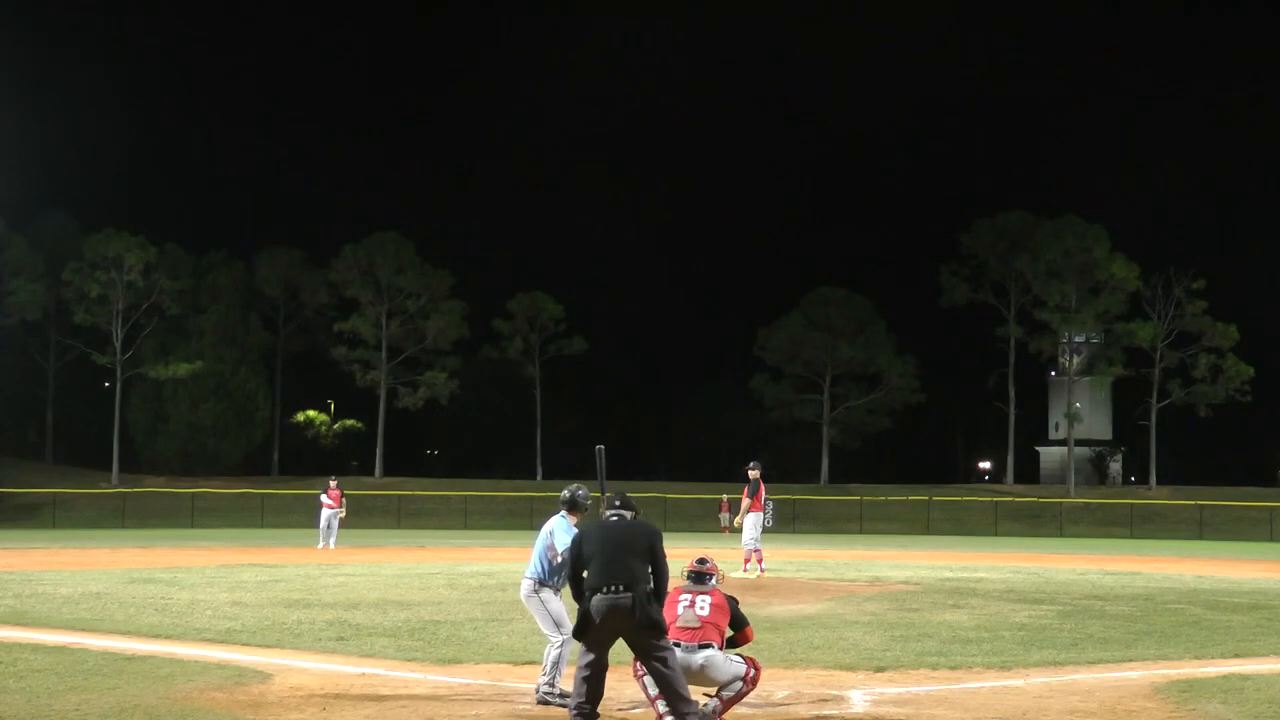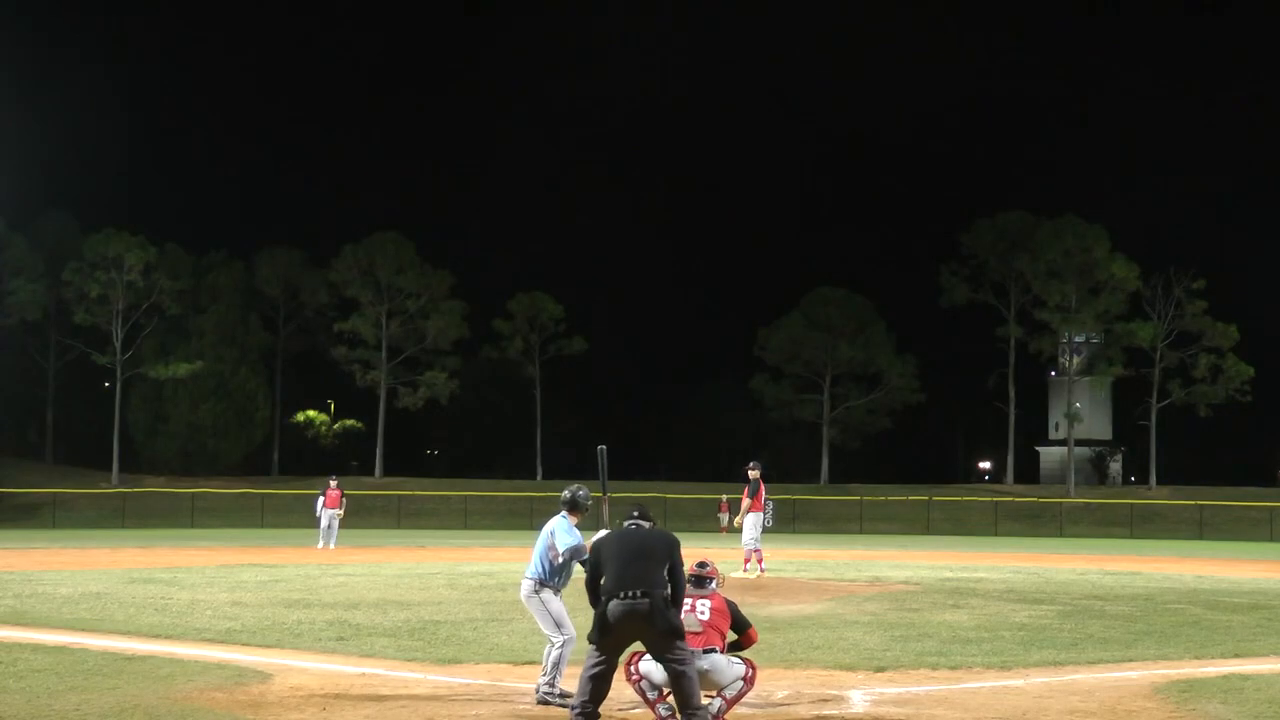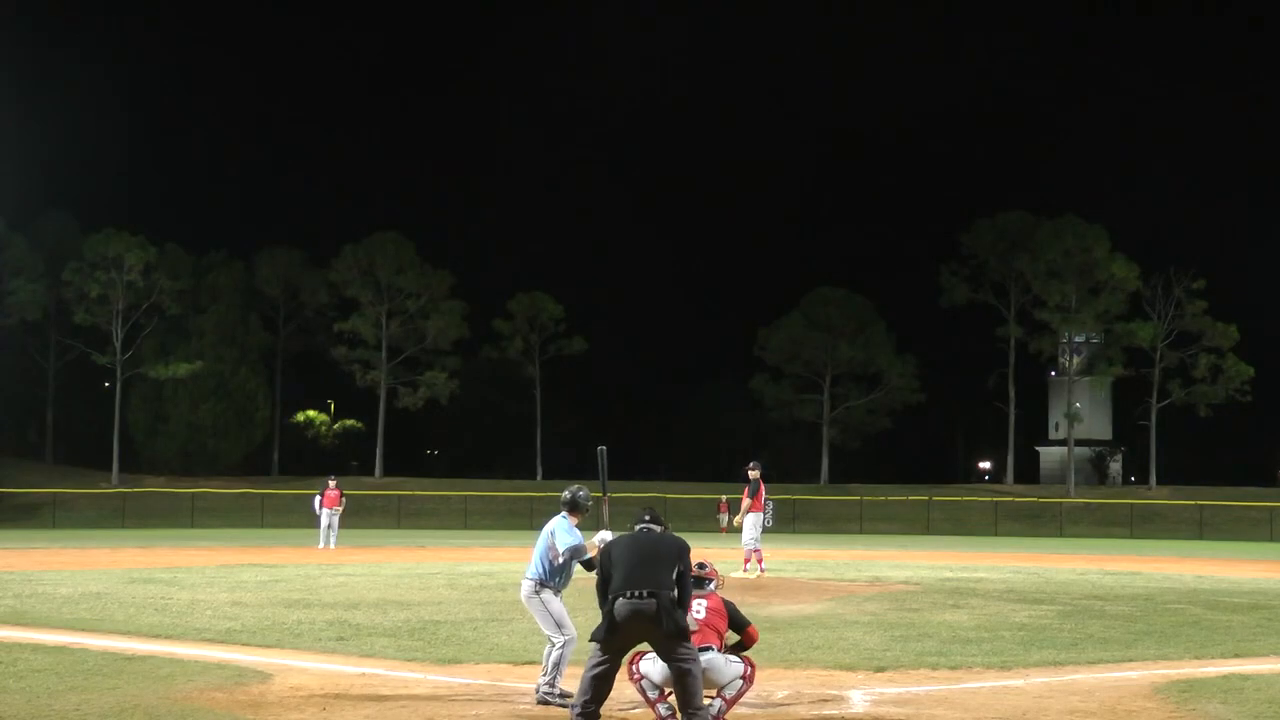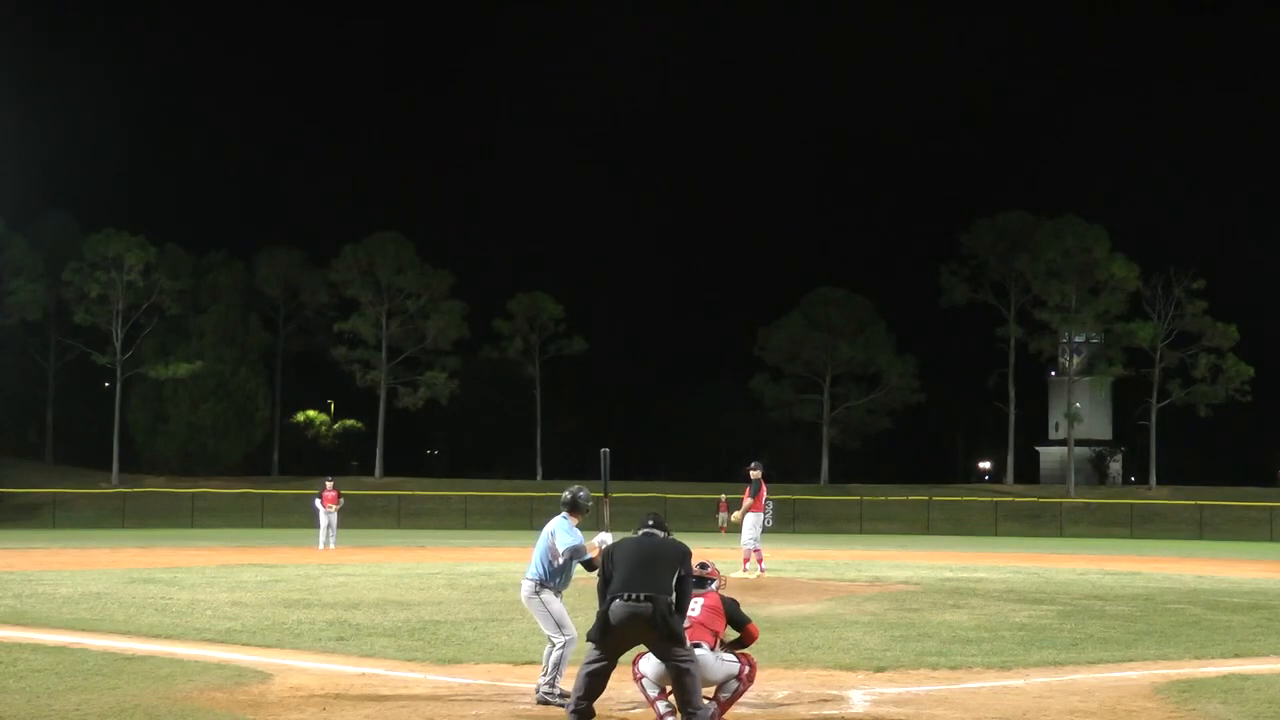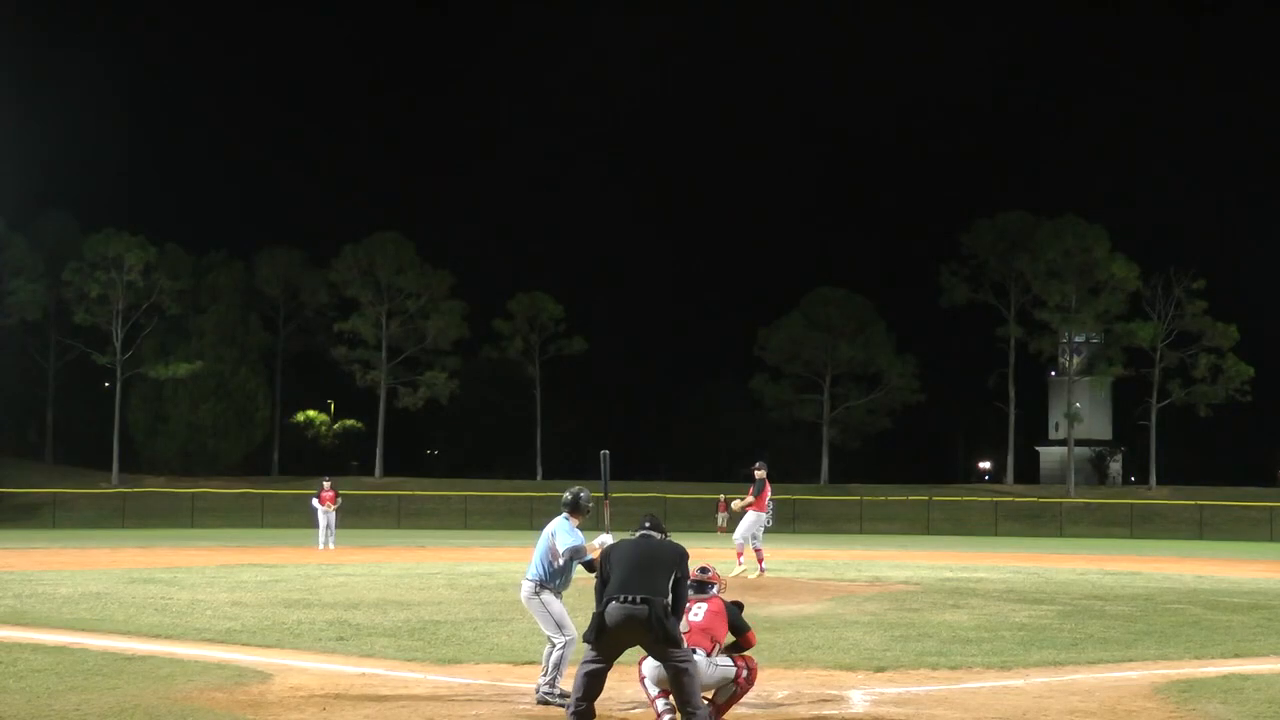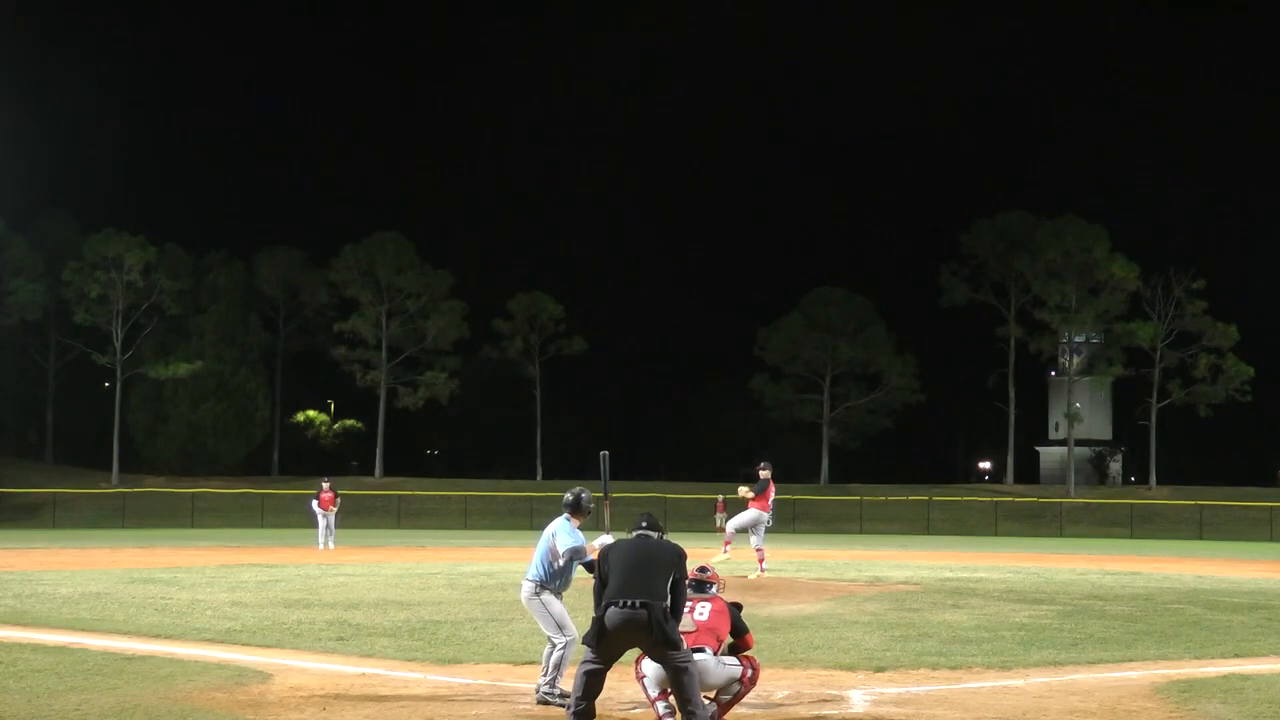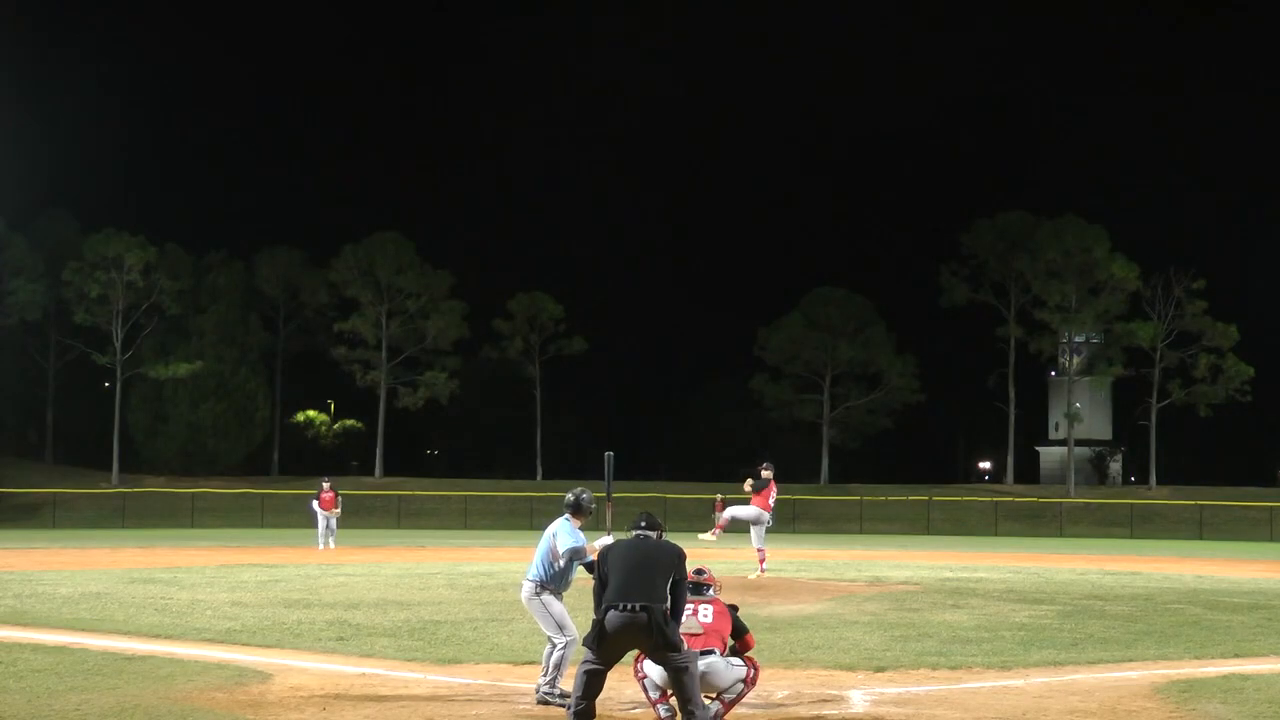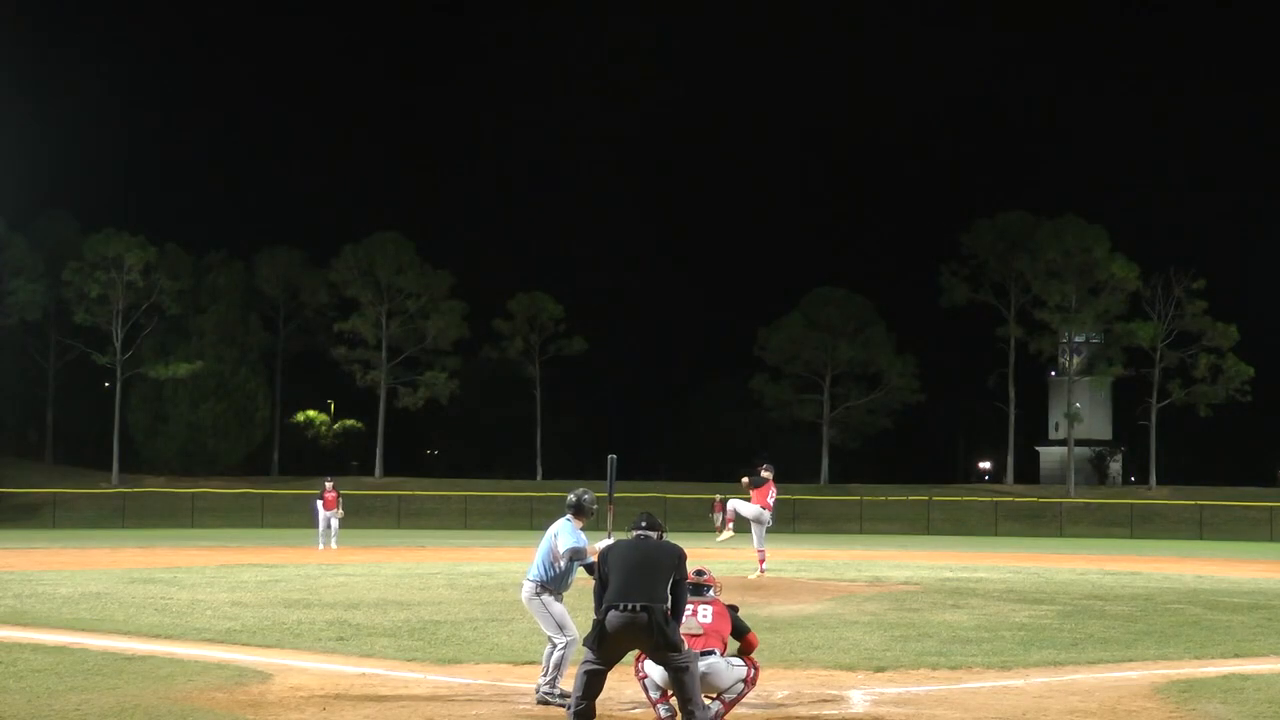
dt=0.2s
person 1, frame 1
left shoulder: (569, 528)
right shoulder: (560, 524)
right elbow: (569, 553)
left hip: (546, 588)
right hip: (537, 588)
left knee: (558, 636)
right knee: (563, 636)
left ankle: (546, 684)
right ankle: (547, 691)
person 1, frame 2
left shoulder: (571, 529)
right shoulder: (561, 524)
right elbow: (572, 553)
right wrist: (596, 540)
left hip: (547, 589)
right hip: (538, 589)
left knee: (558, 636)
right knee: (566, 636)
left ankle: (546, 685)
right ankle: (547, 691)
person 1, frame 3
left shoulder: (572, 530)
right shoulder: (560, 524)
left elbow: (589, 565)
right elbow: (572, 552)
left wrist: (603, 548)
right wrist: (596, 540)
left hip: (547, 589)
right hip: (538, 589)
left knee: (558, 637)
right knee: (566, 636)
left ankle: (546, 685)
right ankle: (547, 691)
person 1, frame 4
left shoulder: (574, 531)
right shoulder: (561, 524)
left elbow: (590, 565)
right elbow: (572, 553)
left wrist: (604, 549)
right wrist: (596, 541)
left hip: (547, 590)
right hip: (538, 590)
left knee: (558, 637)
right knee: (567, 637)
left ankle: (546, 685)
right ankle: (548, 692)
person 1, frame 5
left shoulder: (574, 532)
right shoulder: (561, 525)
left elbow: (591, 566)
right elbow: (572, 553)
left wrist: (605, 551)
right wrist: (597, 543)
left hip: (547, 591)
right hip: (538, 590)
left knee: (558, 637)
right knee: (567, 637)
left ankle: (546, 685)
right ankle: (547, 692)
person 1, frame 6
left shoulder: (575, 532)
right shoulder: (562, 526)
left elbow: (591, 567)
right elbow: (571, 554)
right wrist: (598, 543)
left hip: (548, 591)
right hip: (538, 591)
left knee: (558, 637)
right knee: (568, 637)
left ankle: (545, 685)
right ankle: (548, 691)
person 1, frame 7
left shoulder: (576, 533)
right shoulder: (563, 526)
left elbow: (591, 567)
right elbow: (571, 554)
right wrist: (598, 544)
left hip: (547, 591)
right hip: (539, 591)
left knee: (558, 638)
right knee: (568, 637)
left ankle: (546, 684)
right ankle: (547, 691)
person 1, frame 8
left shoulder: (578, 534)
right shoulder: (565, 527)
left elbow: (592, 569)
right elbow: (571, 554)
right wrist: (599, 547)
left hip: (547, 592)
right hip: (539, 591)
left knee: (559, 638)
right knee: (568, 638)
left ankle: (546, 684)
right ankle: (547, 692)
person 2, frame 1
left shoulder: (584, 535)
right shoulder: (648, 531)
left elbow: (573, 575)
right elbow: (661, 572)
left wrist: (585, 605)
right wrist: (657, 606)
left hip: (599, 603)
right hip: (637, 603)
left knee: (590, 662)
right knee: (662, 660)
person 2, frame 2
left shoulder: (602, 543)
right shoulder: (667, 539)
left elbow: (592, 583)
right elbow: (677, 581)
left wrist: (602, 613)
right wrist: (673, 614)
left hip: (615, 608)
right hip: (654, 607)
left knee: (598, 663)
right knee: (680, 662)
person 2, frame 3
left shoulder: (612, 546)
right shoulder: (677, 544)
left elbow: (602, 587)
right elbow: (685, 587)
left wrist: (610, 616)
right wrist: (679, 619)
left hip: (621, 608)
right hip: (660, 608)
left knee: (600, 663)
right knee: (686, 662)
person 2, frame 4
left shoulder: (615, 548)
right shoulder: (679, 550)
left elbow: (603, 589)
right elbow: (684, 593)
left wrist: (608, 621)
right wrist: (676, 623)
left hip: (618, 610)
right hip: (657, 611)
left knee: (596, 662)
right knee: (684, 663)
person 2, frame 5
left shoulder: (612, 550)
right shoulder: (676, 551)
left elbow: (600, 591)
right elbow: (680, 595)
left wrist: (604, 621)
right wrist: (671, 625)
left hip: (614, 612)
right hip: (653, 614)
left knee: (593, 663)
right knee: (682, 664)
person 2, frame 6
left shoulder: (609, 551)
right shoulder: (674, 551)
left elbow: (598, 594)
right elbow: (679, 596)
left wrist: (604, 623)
right wrist: (670, 627)
left hip: (614, 616)
right hip: (653, 617)
left knee: (592, 664)
right knee: (682, 664)
person 2, frame 7
left shoulder: (608, 551)
right shoulder: (674, 552)
left elbow: (598, 596)
right elbow: (679, 597)
left wrist: (604, 624)
right wrist: (670, 629)
left hip: (614, 619)
right hip: (653, 620)
left knee: (592, 665)
right knee: (683, 664)
person 2, frame 8
left shoulder: (609, 551)
right shoulder: (674, 552)
left elbow: (599, 596)
right elbow: (679, 598)
left wrist: (605, 623)
right wrist: (671, 629)
left hip: (614, 619)
right hip: (654, 619)
left knee: (592, 665)
right knee: (683, 664)
